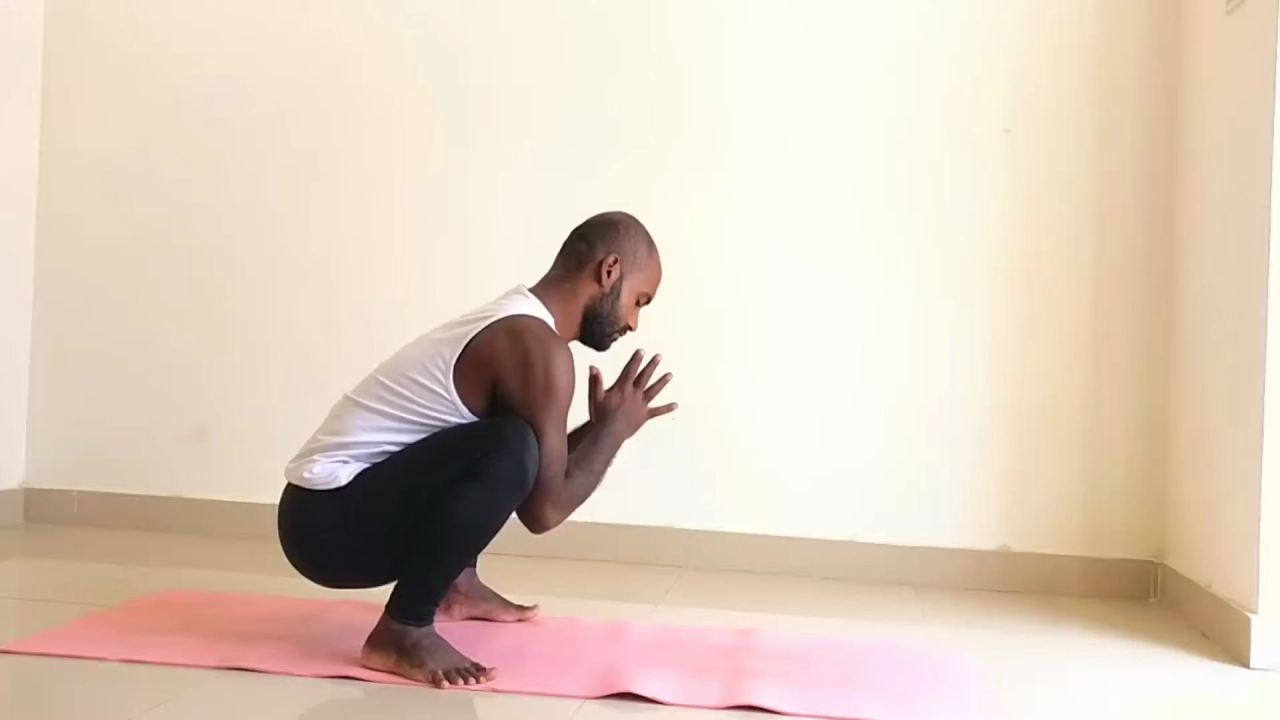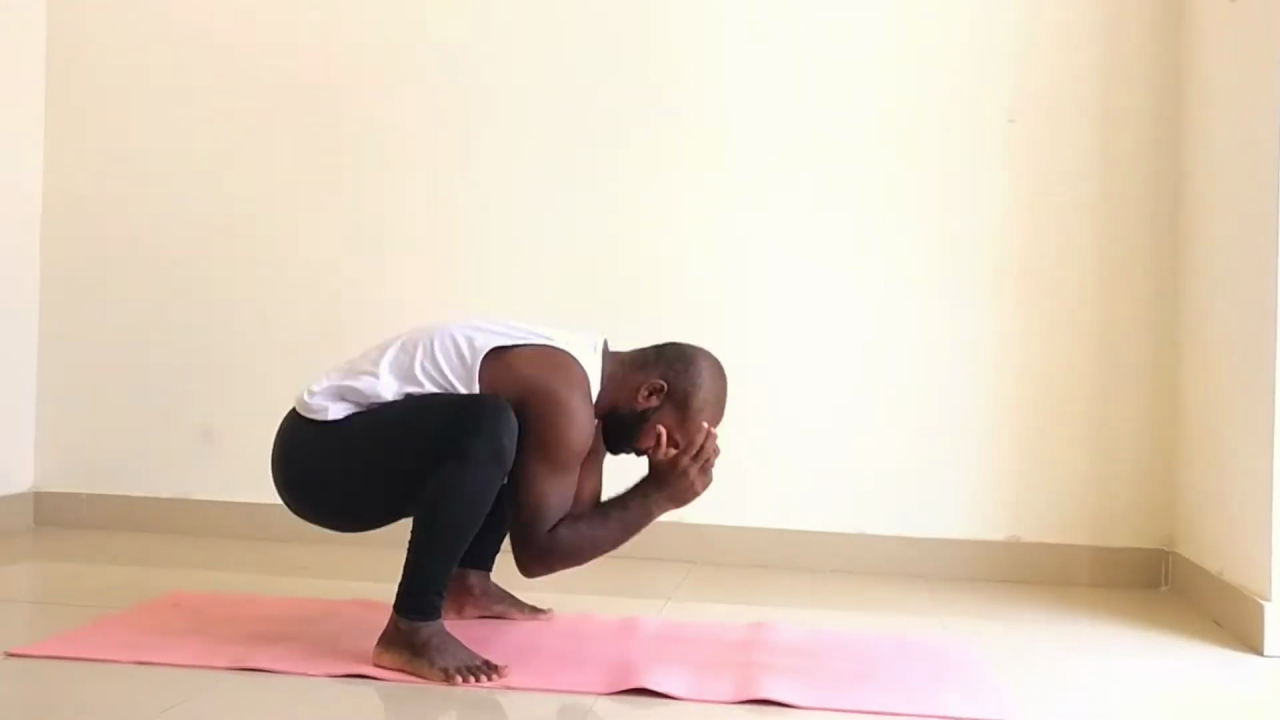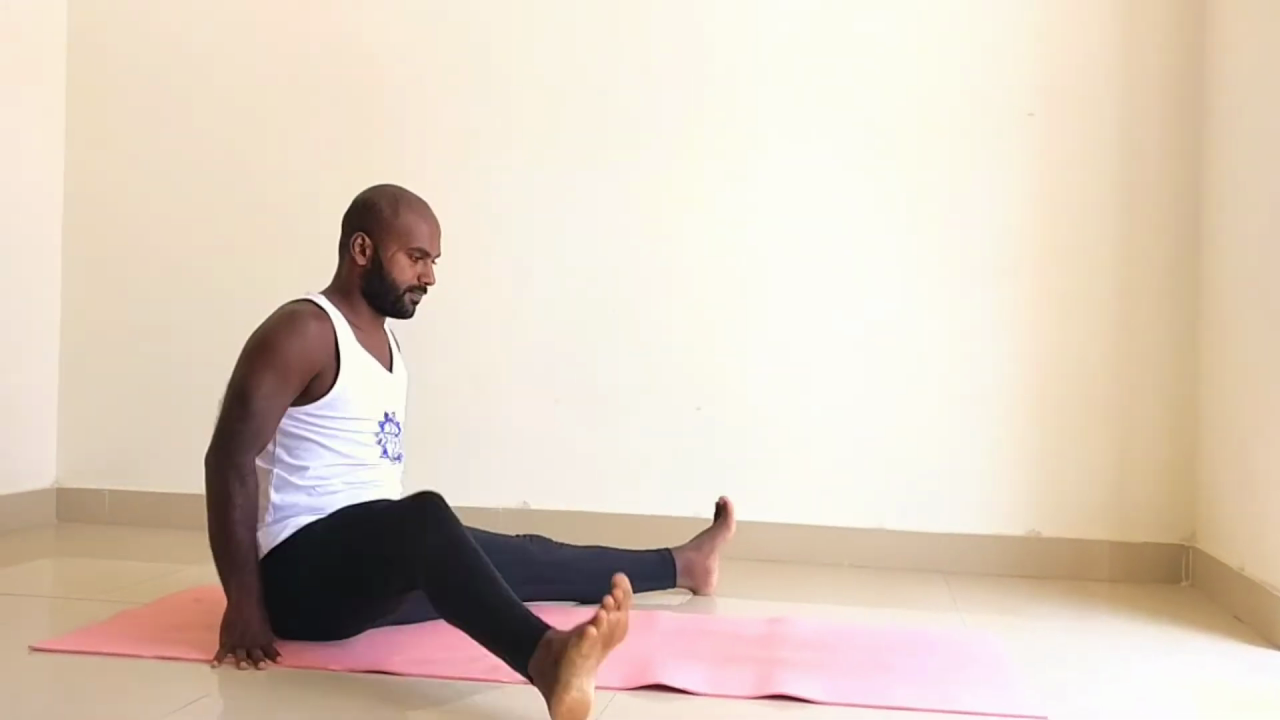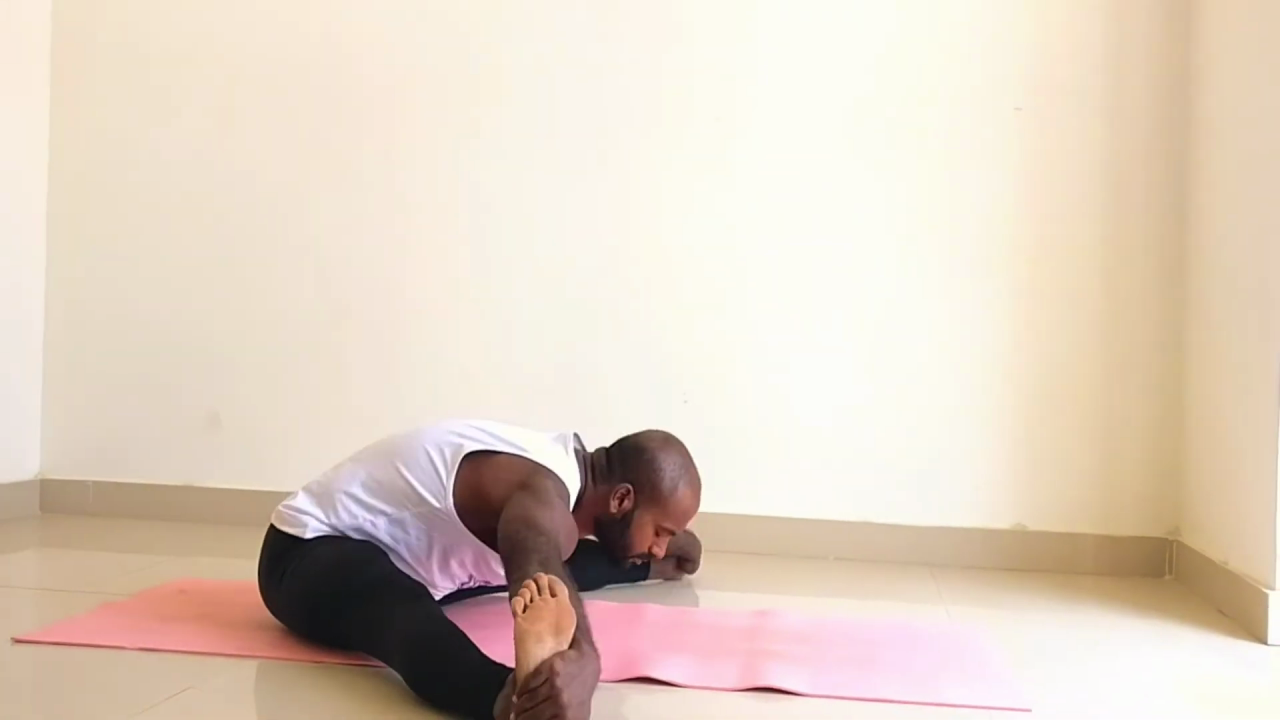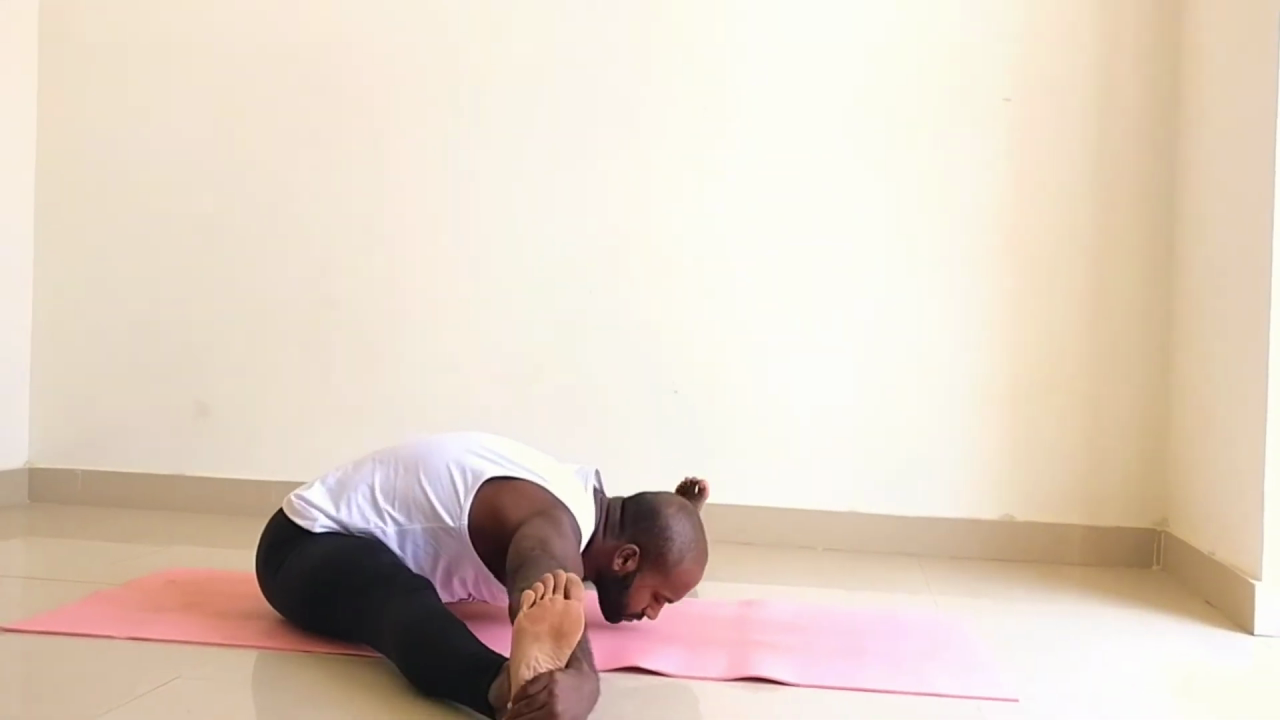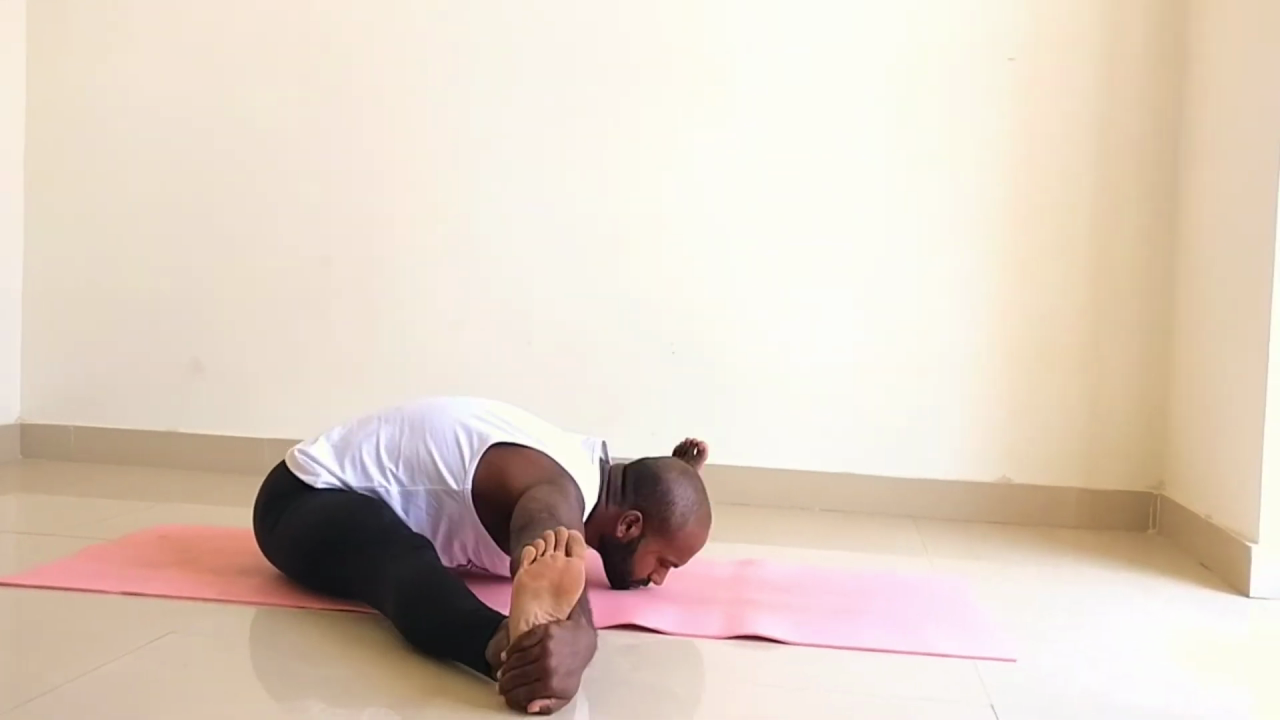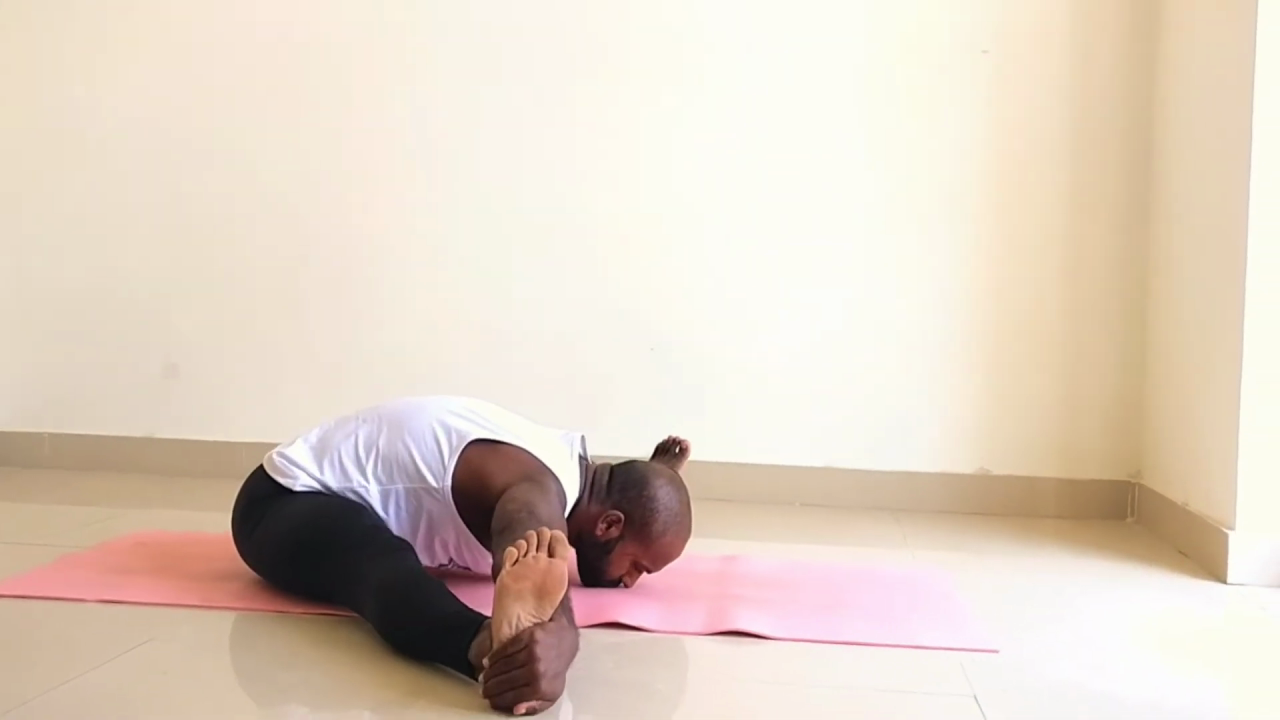
dt=0.7s
person 1, frame 1
left shoulder: (516, 328)
right shoulder: (537, 348)
left elbow: (544, 472)
right elbow: (543, 509)
left wrist: (602, 428)
right wrist: (613, 429)
left hip: (368, 501)
right hip: (330, 524)
right knee: (511, 450)
left ankle: (457, 584)
right ankle: (402, 631)
person 1, frame 2
left shoulder: (593, 383)
right shoulder: (566, 390)
left elbow: (587, 530)
right elbow: (537, 552)
left wrist: (660, 486)
right wrist: (658, 498)
right hip: (318, 448)
right knee: (491, 431)
left ankle: (467, 583)
right ankle: (413, 627)
person 1, frame 3
left shoulder: (376, 331)
right shoulder: (305, 331)
right elbow: (230, 460)
right wrist: (244, 604)
left hip: (372, 562)
right hip: (305, 571)
left knee: (527, 558)
right knee: (427, 522)
left ankle: (676, 566)
right ankle: (547, 656)
person 1, frame 4
left shoulder: (578, 470)
right shoulder: (544, 494)
right elbow: (540, 590)
left wrist: (679, 542)
right wrist: (583, 663)
left hip: (374, 542)
right hip: (308, 551)
right knee: (405, 608)
person 1, frame 5
left shoulder: (588, 500)
right shoulder: (554, 527)
right elbow: (543, 607)
left wrist: (679, 516)
right wrist: (581, 680)
left hip: (372, 531)
right hip: (308, 544)
right knee: (403, 601)
person 1, frame 6
left shoulder: (593, 468)
right shoulder: (558, 493)
right elbow: (547, 566)
left wrist: (675, 476)
right wrist: (575, 637)
left hip: (364, 480)
right hip: (307, 497)
right knee: (404, 560)
person 1, frame 7
left shoulder: (571, 463)
right shoulder: (537, 491)
right elbow: (531, 573)
left wrist: (651, 477)
right wrist: (558, 639)
left hip: (347, 489)
right hip: (285, 500)
right knee: (385, 565)
